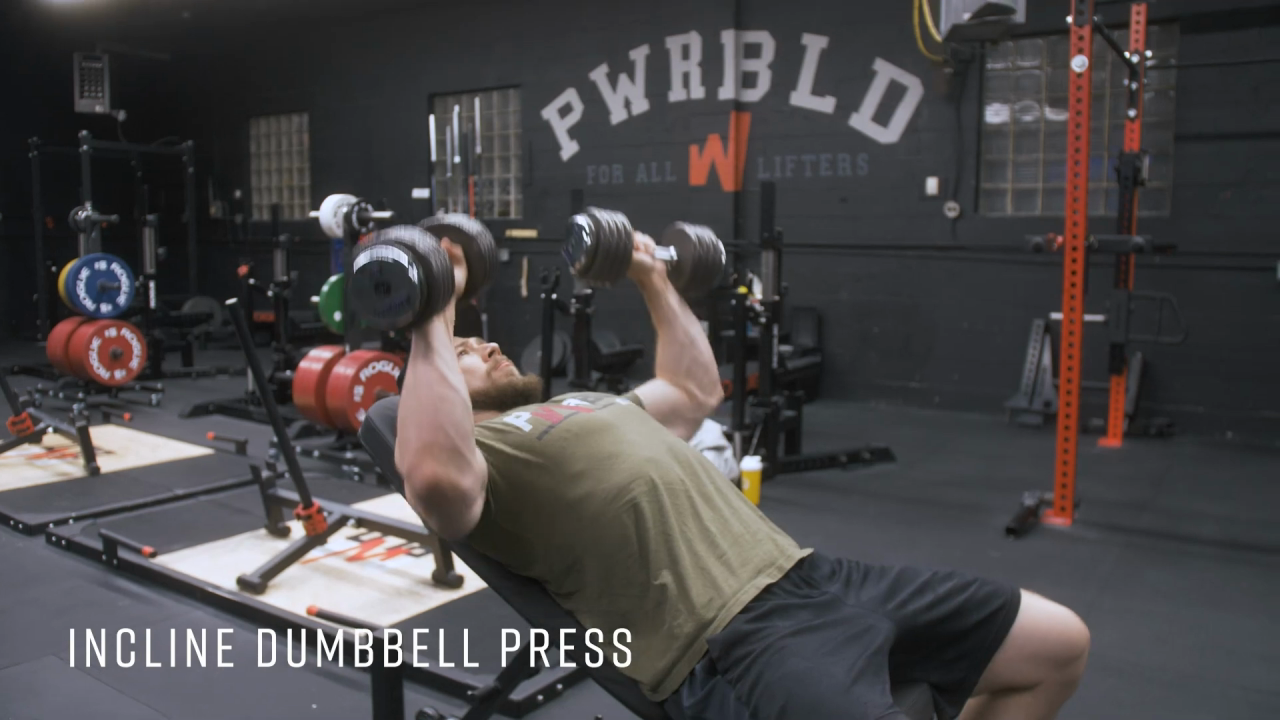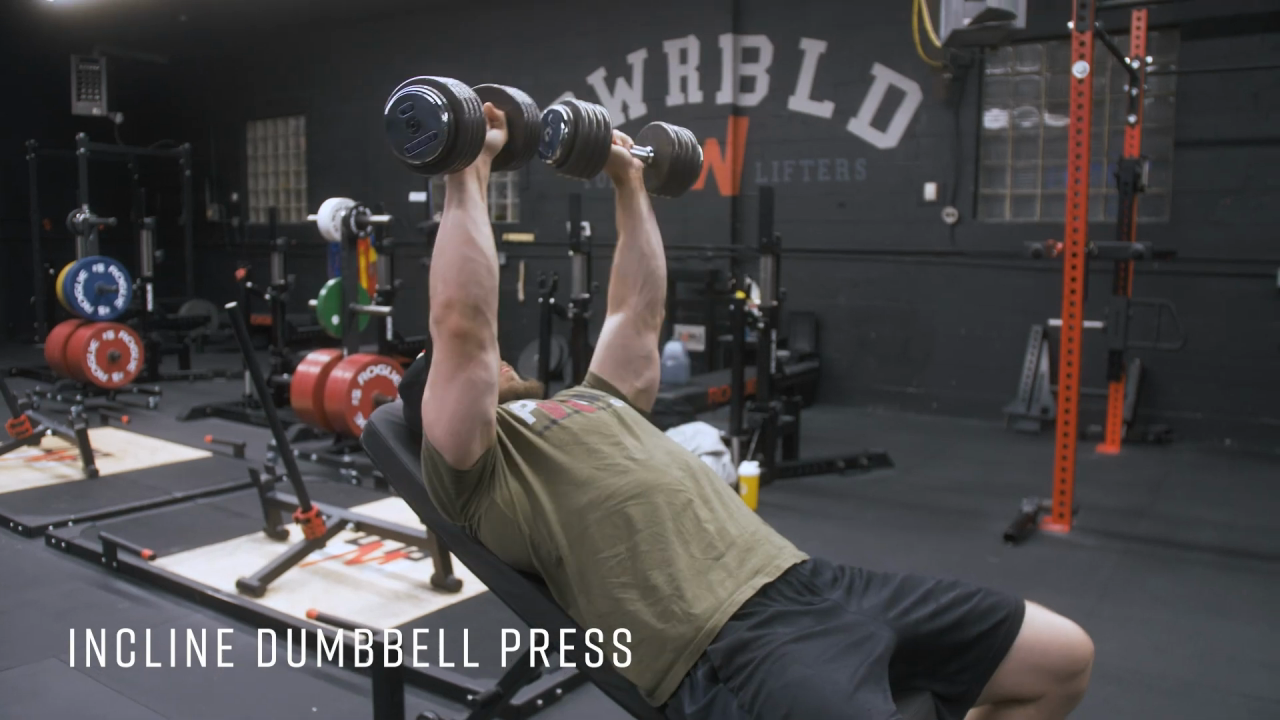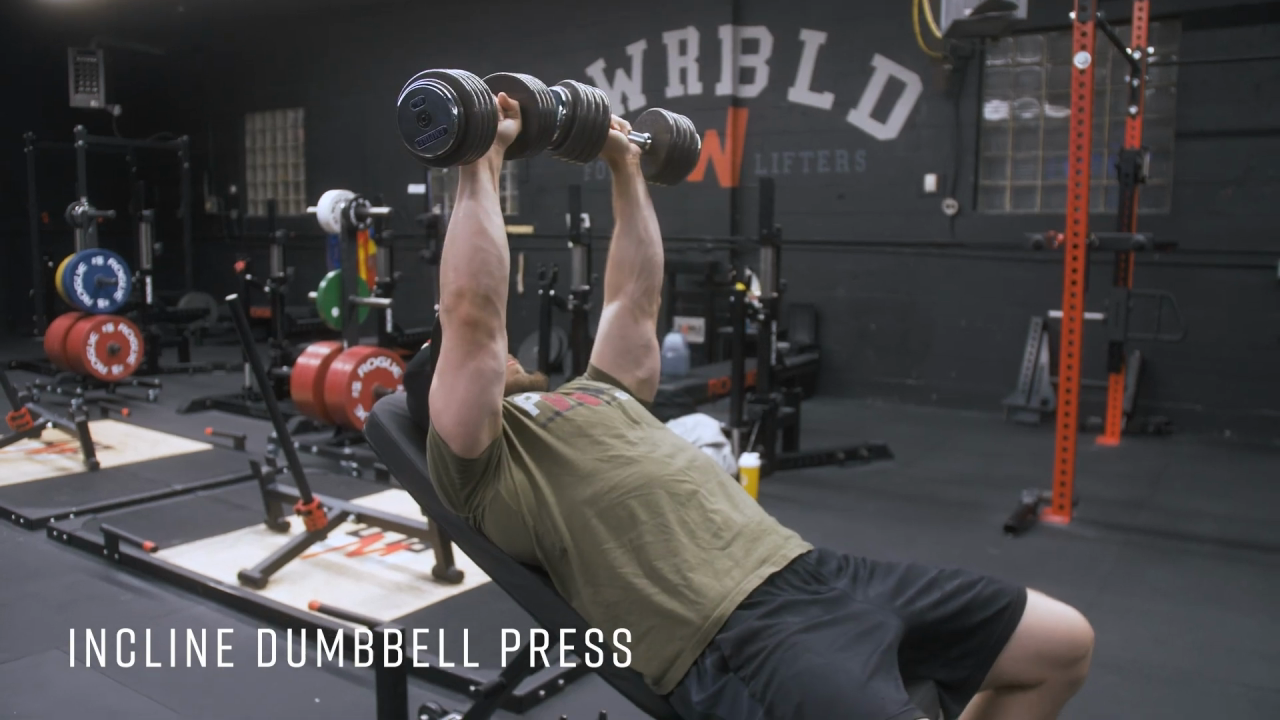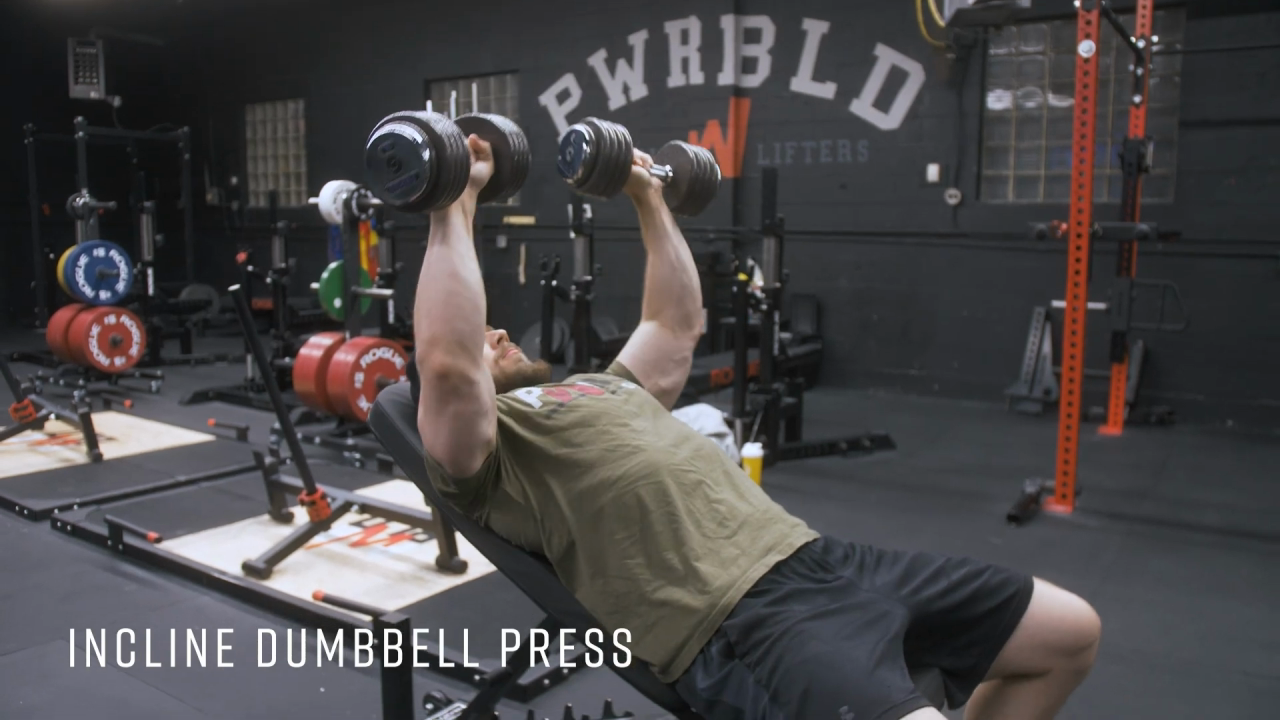
dt=0.4s
person 1, frame 1
left shoulder: (586, 408)
right shoulder: (479, 459)
left elbow: (699, 392)
right elbow: (435, 474)
left wrist: (653, 283)
right wrist: (430, 318)
left hip: (801, 578)
right hip: (724, 644)
left knee: (1058, 644)
person 1, frame 2
left shoulder: (593, 405)
right shoulder: (477, 466)
left elbow: (638, 312)
right elbow: (460, 327)
left wrist: (629, 184)
right wrist: (469, 173)
left hip: (801, 581)
right hip: (725, 647)
left knee: (1063, 658)
person 1, frame 3
left shoulder: (599, 396)
right shoulder: (484, 459)
left elbow: (634, 299)
right elbow: (472, 314)
left wrist: (626, 168)
right wrist: (483, 161)
left hip: (806, 570)
right hip: (735, 636)
left knee: (1064, 646)
person 1, frame 4
left shoulder: (600, 387)
right shoulder: (486, 447)
left elbow: (678, 324)
right elbow: (443, 368)
left wrist: (648, 200)
right wrist: (454, 205)
left hip: (814, 558)
right hip: (739, 624)
left knee: (1070, 634)
